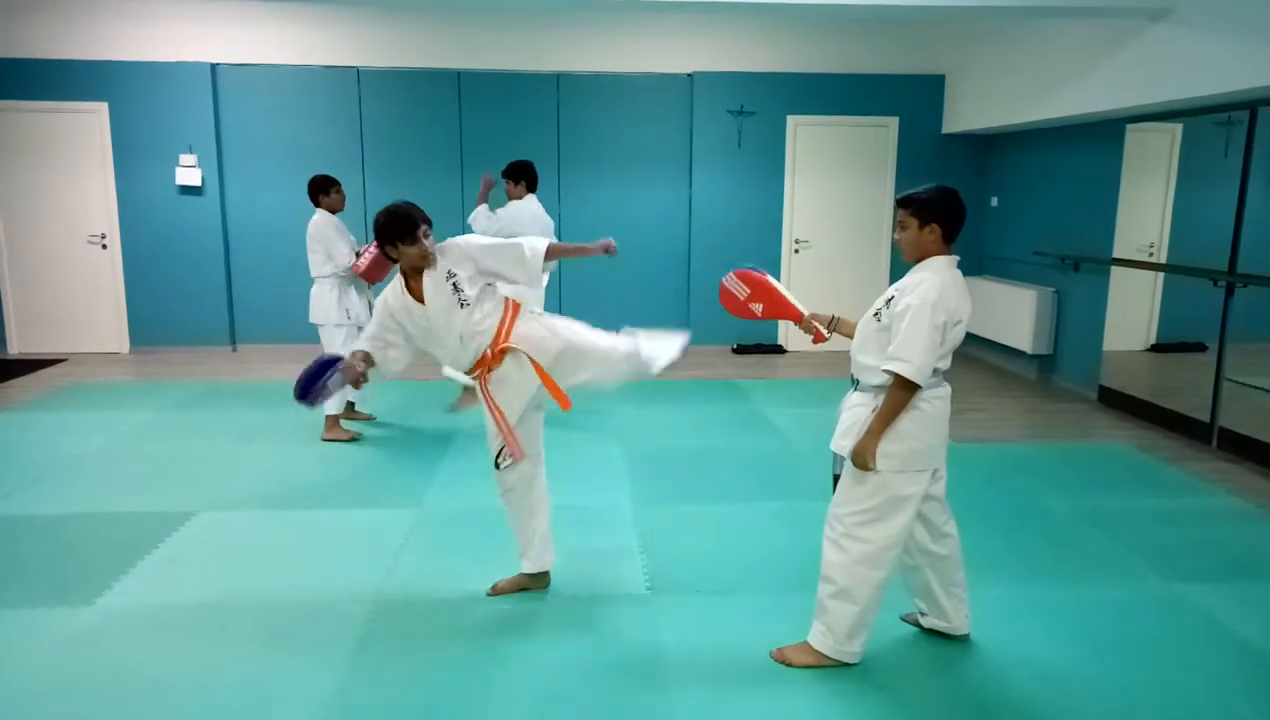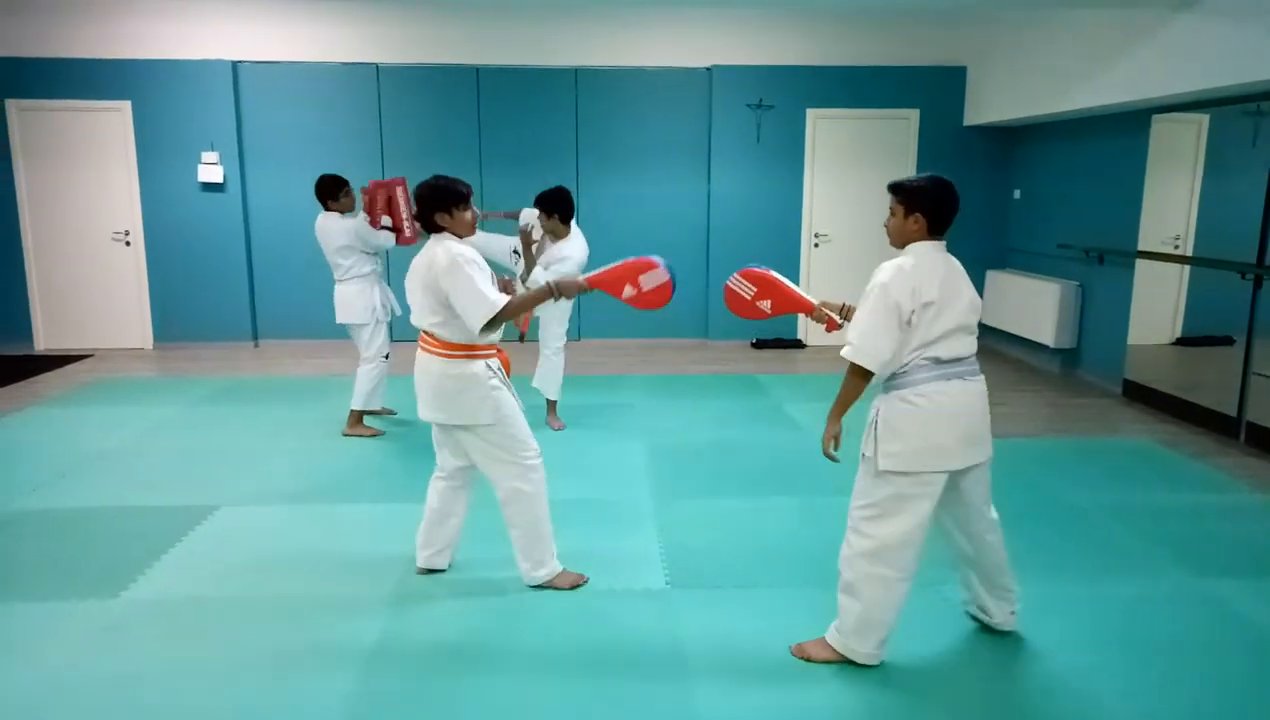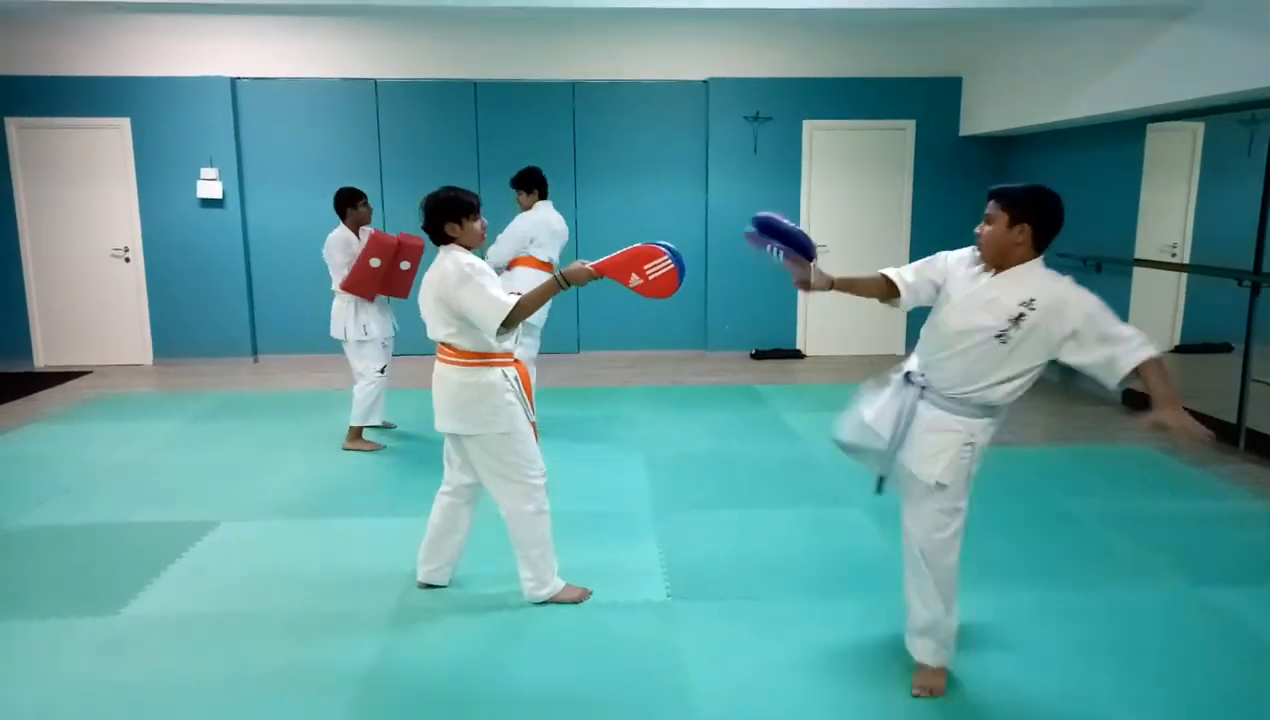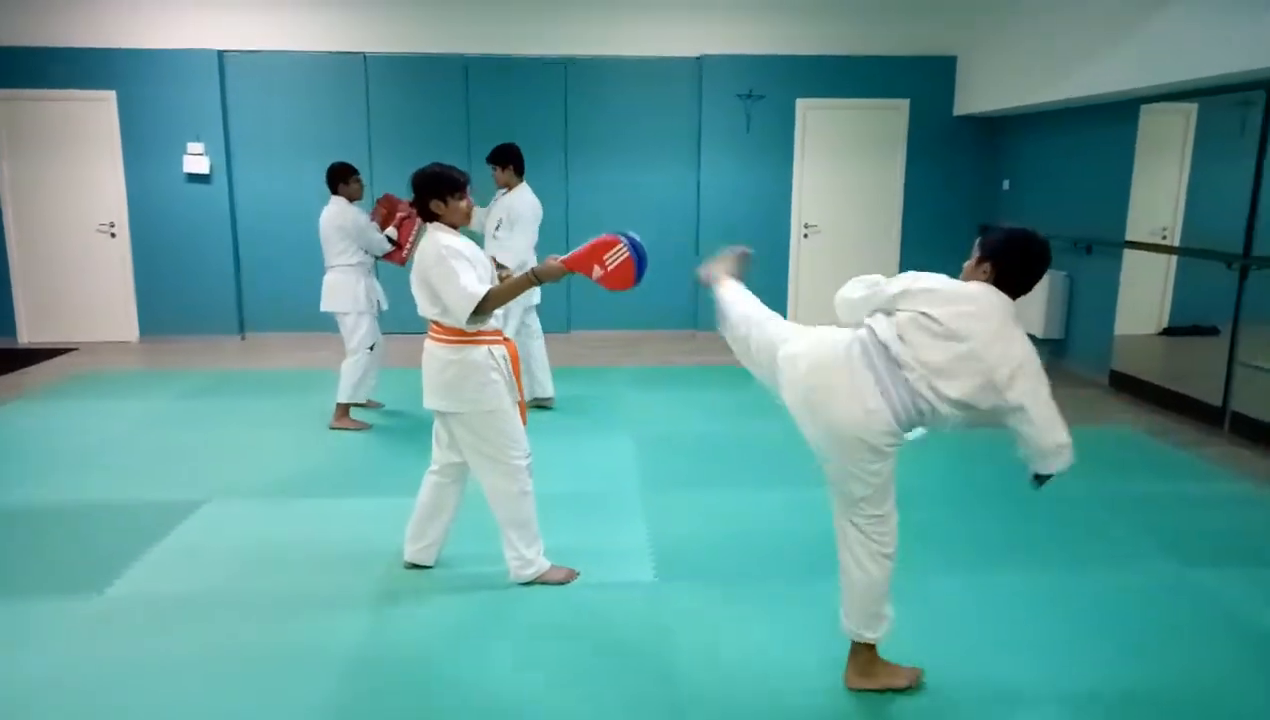
dt=1s
person 1, frame 1
left shoulder: (929, 289)
right shoulder: (937, 280)
left elbow: (907, 373)
right elbow: (892, 337)
left wrist: (871, 436)
right wrist: (830, 322)
left hip: (898, 421)
right hip: (916, 421)
left knee: (856, 530)
right knee: (926, 520)
left ankle: (833, 641)
right ankle: (946, 615)
person 1, frame 2
left shoulder: (896, 274)
right shoulder: (955, 272)
left elbow: (867, 357)
left wrist: (835, 417)
right wrist: (845, 311)
left hip: (916, 413)
right hip: (966, 403)
left knee: (878, 529)
right knee: (974, 514)
left ankle: (853, 640)
right ankle: (998, 608)
person 1, frame 3
left shoulder: (1053, 297)
right shoulder: (963, 264)
left elbow: (1129, 348)
right elbow: (899, 283)
left wrist: (1165, 402)
right wrist: (833, 282)
left hip: (954, 429)
right hip: (912, 393)
left knee: (931, 537)
right knee: (860, 438)
left ankle: (932, 653)
person 1, frame 4
left shoulder: (928, 286)
right shoulder: (1018, 360)
left elbow: (852, 300)
right elbow: (1050, 451)
right wrist: (1044, 474)
left hip: (820, 362)
right hip: (861, 424)
left knee: (767, 331)
right knee: (868, 533)
left ankle: (721, 277)
right ankle: (862, 662)
person 2, frame 1
left shoulder: (463, 252)
right shoulder: (391, 306)
left elbow: (529, 250)
right elbow: (375, 347)
left wrist: (588, 249)
right wrist: (356, 364)
left hip: (528, 345)
right hip: (498, 382)
left knee: (617, 357)
right knee: (515, 473)
left ankle: (662, 349)
right ankle: (536, 568)
person 2, frame 2
left shoulder: (427, 258)
right shoulder: (455, 257)
right elbow: (491, 318)
left wrist: (497, 290)
right wrist: (552, 289)
left hip: (439, 370)
right hip: (468, 376)
left knee: (453, 467)
right knee: (522, 467)
left ankle: (431, 555)
right ankle: (541, 567)
person 2, frame 3
left shoulder: (441, 268)
right shoulder: (464, 268)
right elbow: (506, 318)
right wrist: (562, 280)
left hip: (459, 380)
right hip: (484, 386)
left knee: (461, 482)
right knee: (526, 482)
left ankle: (432, 569)
right ankle: (544, 583)
person 2, frame 4
left shoulder: (443, 243)
right shoulder: (444, 248)
right elbow: (474, 307)
left wrist: (503, 283)
right wrist: (534, 276)
left hip: (455, 360)
right hip: (470, 365)
left knee: (450, 461)
right knee: (509, 462)
left ankle: (419, 549)
right ankle: (529, 563)
person 3, frame 1
left shoulder: (332, 223)
right shoulder: (323, 223)
left elbow: (353, 260)
right elbow: (347, 262)
left hip: (347, 295)
right hip: (334, 297)
right knee: (342, 359)
left ankle: (348, 408)
right ankle: (331, 426)
person 3, frame 2
left shoulder: (323, 222)
right shoulder: (351, 227)
right elbow: (385, 241)
left wrist: (368, 215)
right wrist: (387, 219)
left hip: (351, 292)
right hip: (364, 294)
left knee: (373, 353)
right knee: (376, 357)
left ankle: (369, 404)
right ankle: (354, 422)
person 3, frame 3
left shoulder: (369, 234)
right shoulder: (336, 240)
left hip: (374, 309)
right hip: (354, 313)
left knee: (380, 368)
right knee: (372, 373)
left ankle: (370, 417)
right ankle: (353, 436)
person 3, frame 4
left shoulder: (330, 212)
right shoulder: (351, 213)
right elbow: (379, 246)
left wrist: (376, 222)
right wrist: (396, 223)
left hip: (344, 283)
right hip: (351, 285)
left knee: (370, 344)
right knee: (362, 349)
left ankle: (358, 396)
right ankle: (341, 415)
person 4, frame 1
left shoulder: (518, 209)
right shoulder: (543, 217)
left elbow: (482, 226)
right elbow: (551, 259)
left wrist: (483, 193)
left hip: (510, 285)
right hip: (530, 288)
left ankle: (470, 390)
person 4, frame 2
left shoulder: (574, 254)
right shoulder: (549, 225)
left elbow: (539, 285)
right elbow: (527, 216)
left wrist: (526, 248)
right wrist: (499, 214)
right hip: (532, 261)
left knee: (552, 345)
left ankle: (551, 410)
person 4, frame 3
left shoulder: (529, 219)
right shoulder: (559, 222)
left elbow: (499, 256)
left wrist: (486, 261)
right wrist: (506, 242)
left hip: (522, 282)
right hip: (542, 284)
right knee: (524, 351)
person 4, frame 4
left shoulder: (525, 201)
right shoulder: (505, 197)
left elbow: (521, 245)
right elbow: (482, 220)
left wrist: (496, 268)
left hip: (514, 275)
right hip: (506, 274)
right knee: (528, 335)
right ankle: (542, 393)
